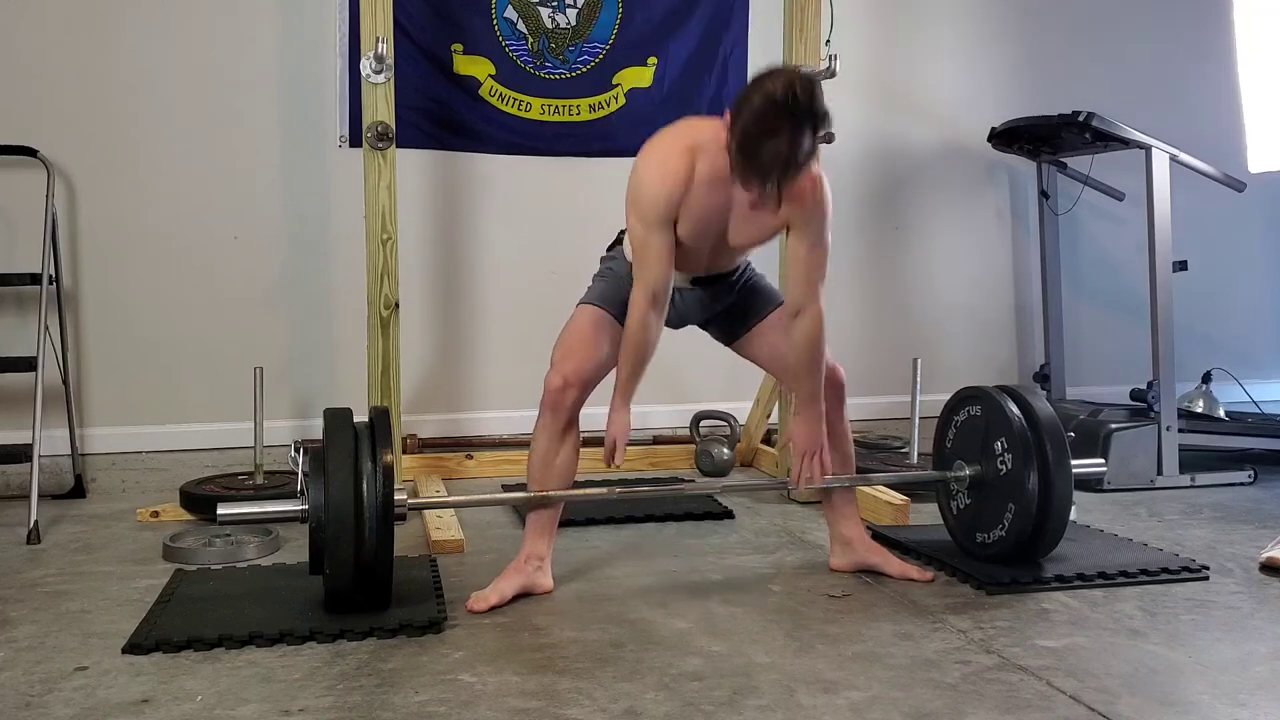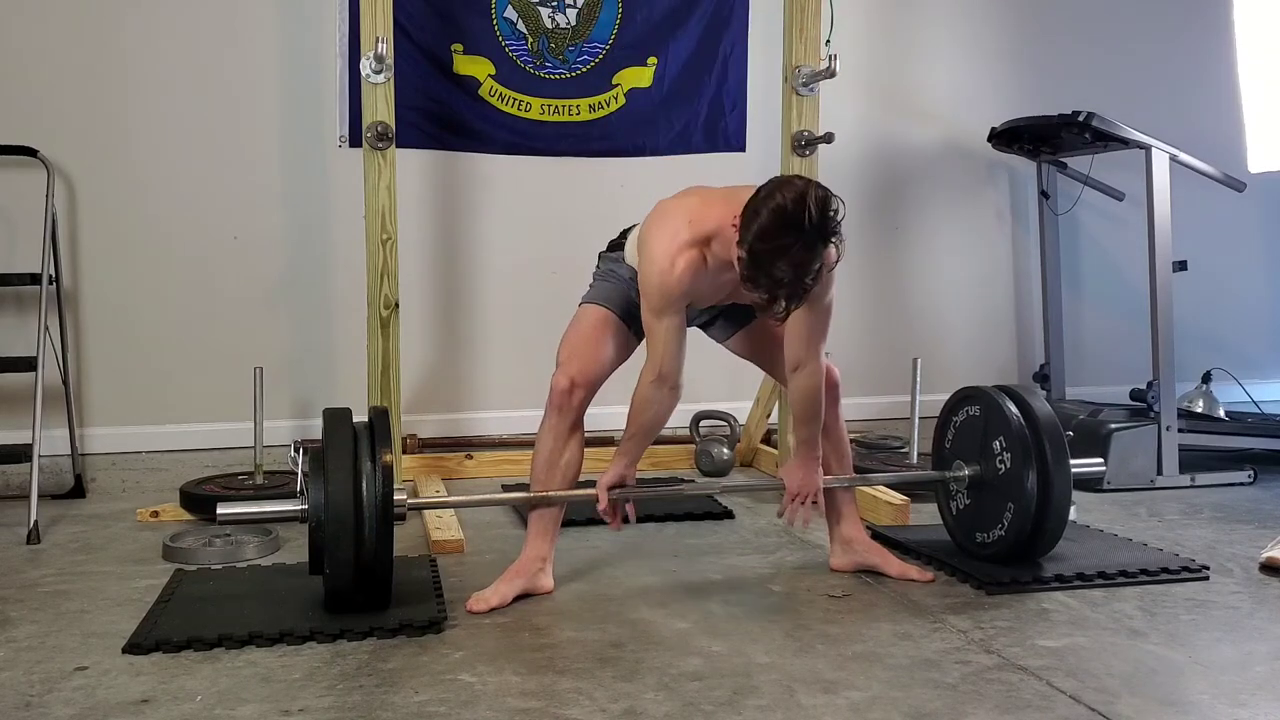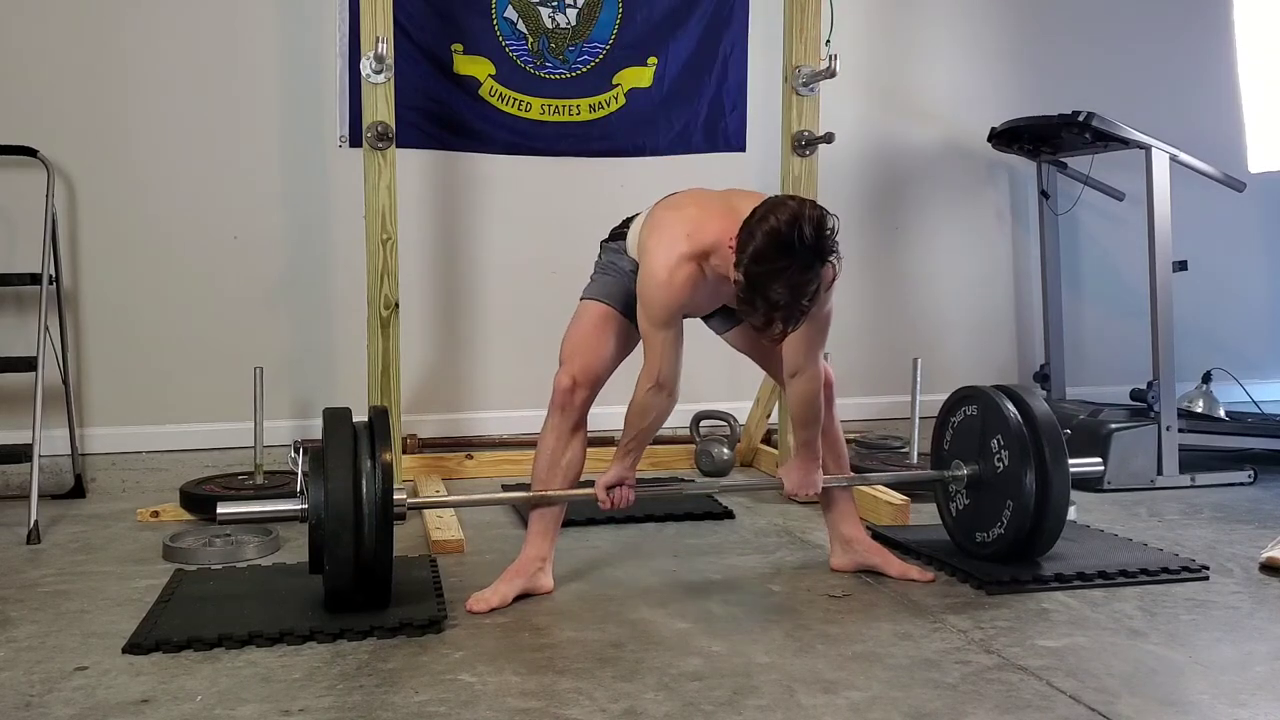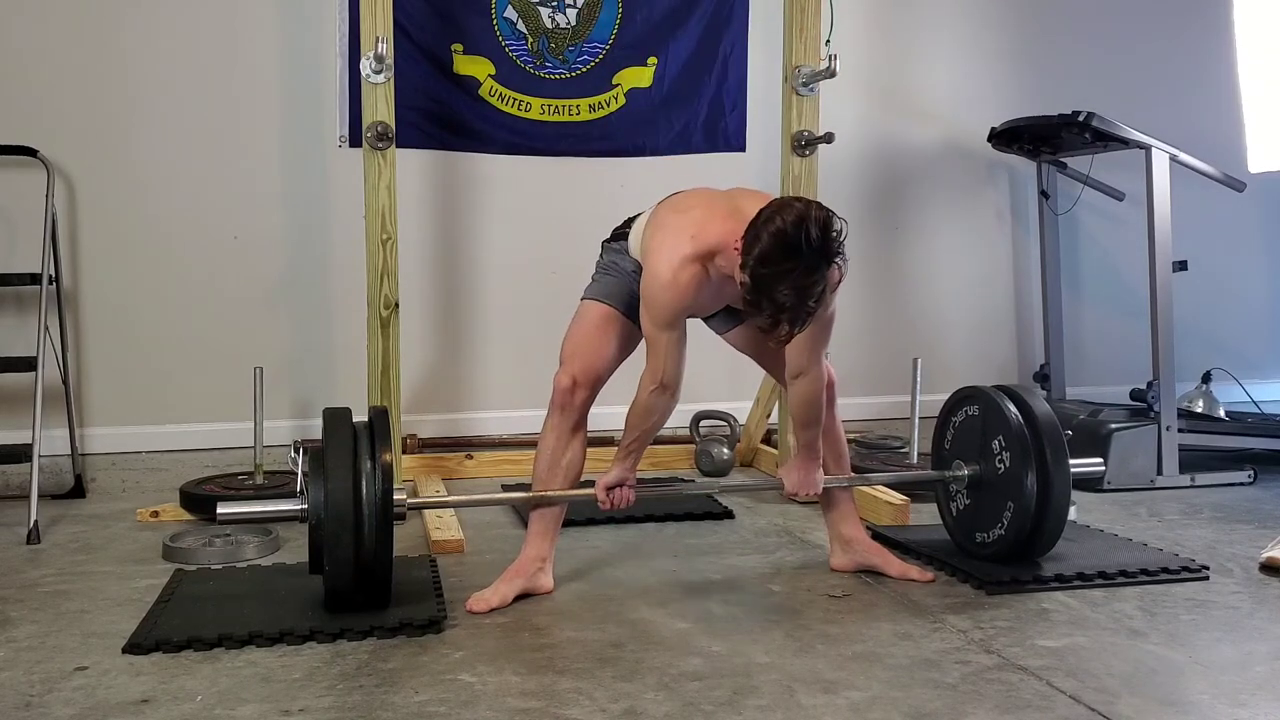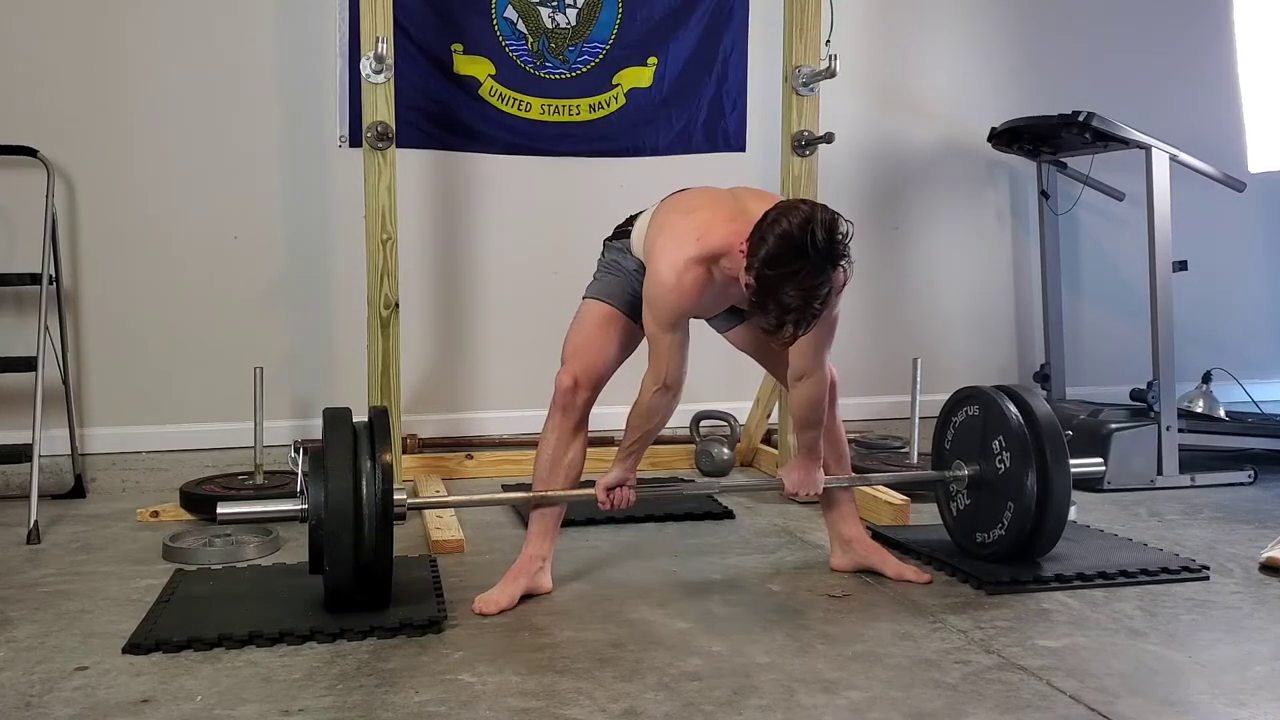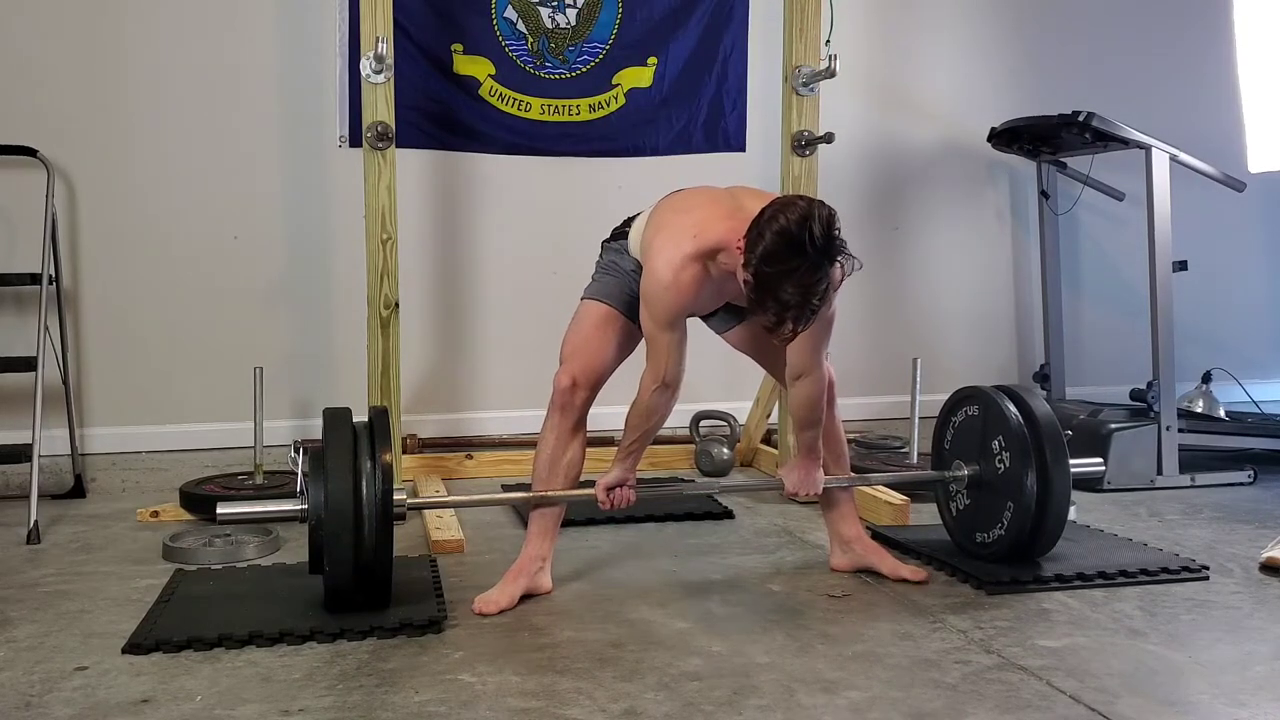
dt=0.4s
person 1, frame 1
left shoulder: (806, 188)
right shoulder: (667, 162)
left elbow: (804, 308)
right elbow: (650, 298)
left wrist: (808, 411)
right wrist: (622, 403)
left hip: (728, 281)
right hip: (636, 276)
left knee: (827, 383)
right knee: (563, 385)
left ankle: (849, 541)
right ankle: (533, 560)
person 1, frame 2
left shoulder: (813, 255)
right shoulder: (674, 251)
left elbow: (804, 366)
right elbow: (663, 380)
left wrist: (806, 458)
left hip: (721, 298)
right hip: (634, 275)
left knee: (824, 383)
right knee: (569, 387)
left ankle: (849, 540)
right ankle: (535, 562)
person 1, frame 3
left shoulder: (810, 266)
right shoulder: (671, 264)
left elbow: (803, 372)
right elbow: (660, 385)
left wrist: (806, 459)
right wrist: (623, 464)
left hip: (720, 277)
right hip: (632, 263)
left knee: (821, 383)
right knee: (573, 385)
left ankle: (848, 541)
right ankle: (534, 561)
person 1, frame 4
left shoulder: (816, 267)
right shoulder: (675, 267)
left elbow: (804, 373)
right elbow: (662, 385)
left wrist: (807, 459)
left hip: (725, 274)
right hip: (635, 263)
left knee: (822, 382)
right knee: (573, 386)
left ankle: (848, 541)
right ankle: (534, 561)
person 1, frame 5
left shoulder: (819, 267)
right shoulder: (679, 269)
left elbow: (806, 376)
right elbow: (664, 385)
left wrist: (808, 459)
left hip: (729, 273)
right hip: (638, 261)
left knee: (823, 382)
right knee: (574, 385)
left ankle: (848, 541)
right ankle: (534, 562)
person 1, frame 6
left shoulder: (816, 265)
right shoulder: (674, 266)
left elbow: (805, 374)
right elbow: (663, 383)
left wrist: (808, 459)
left hip: (727, 274)
right hip: (634, 262)
left knee: (821, 382)
right knee: (573, 385)
left ankle: (848, 541)
right ankle: (533, 562)
